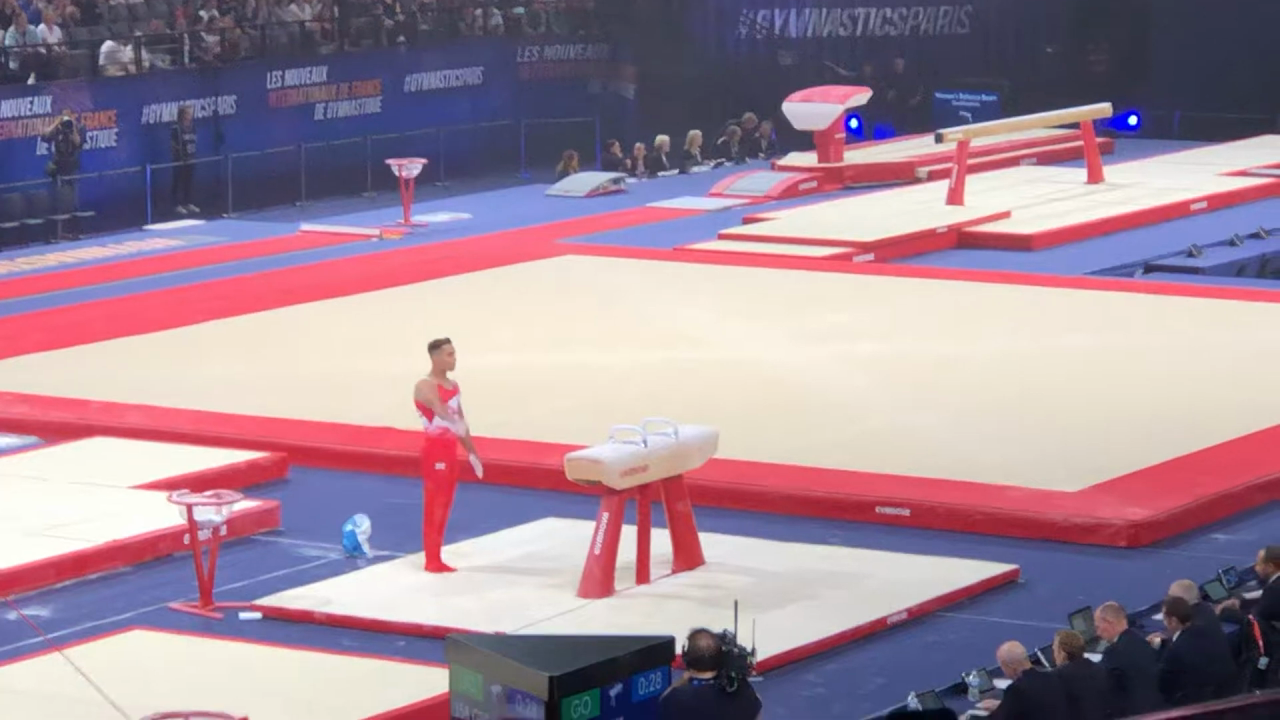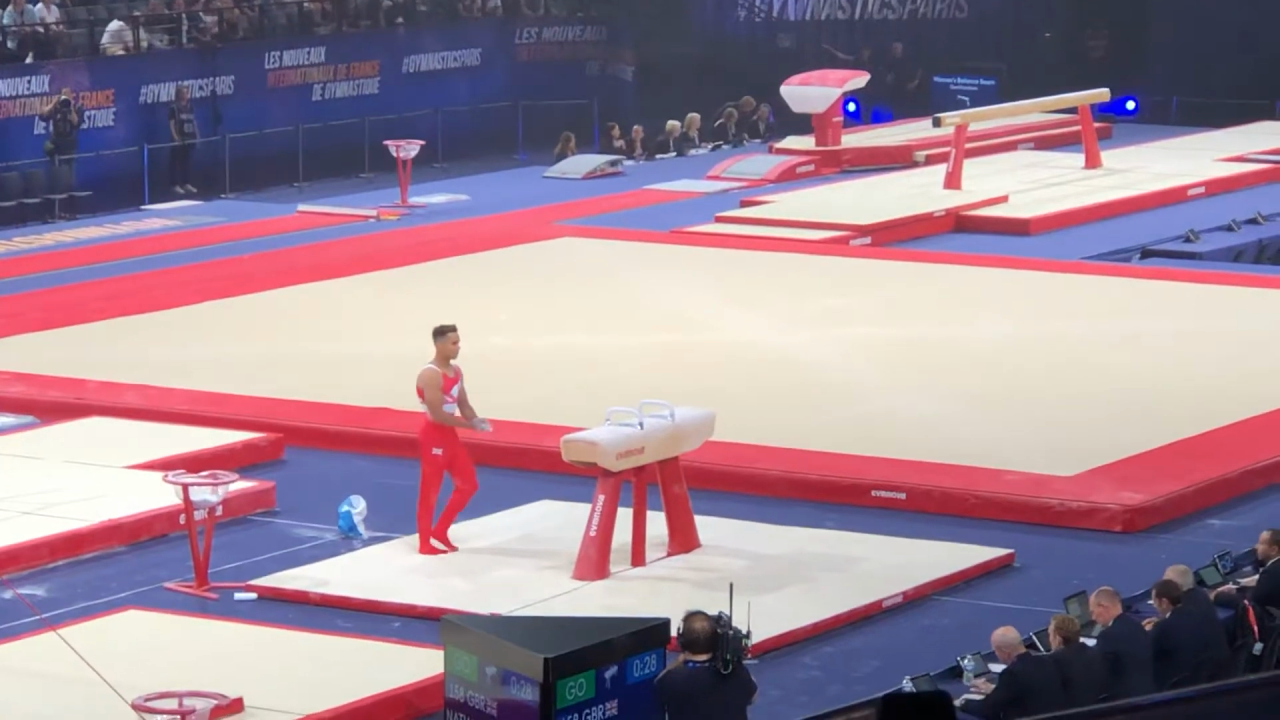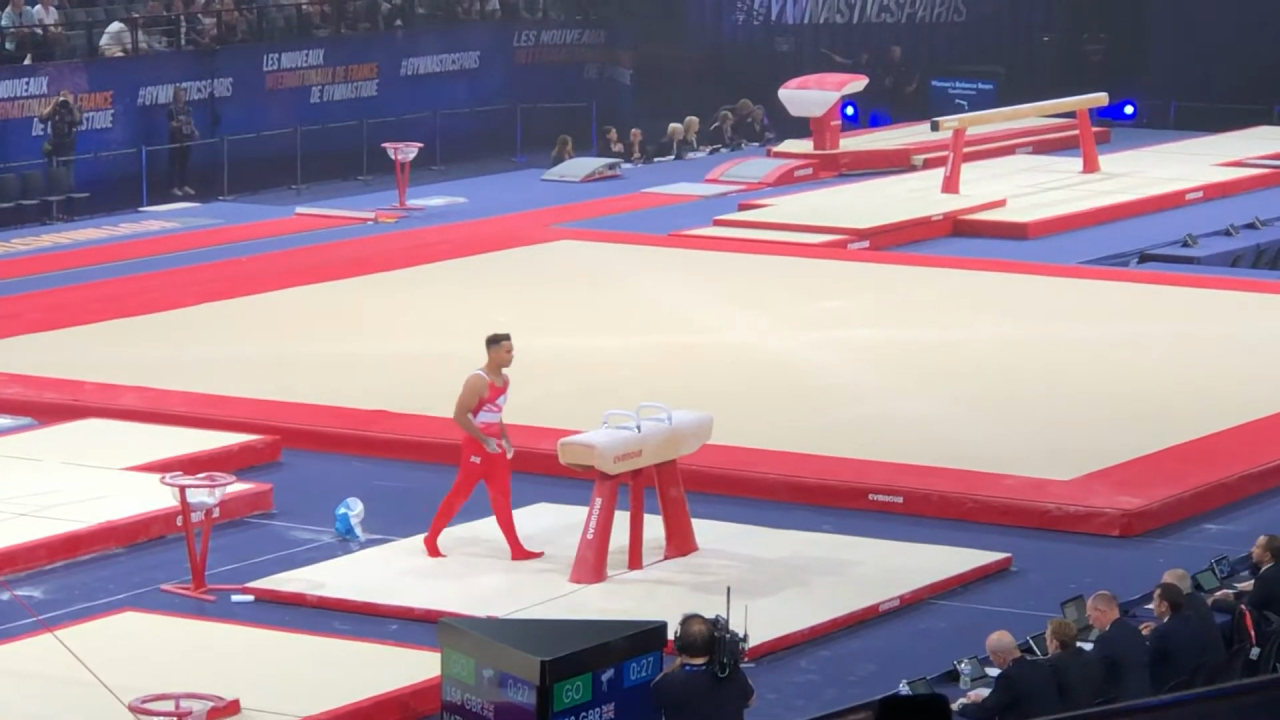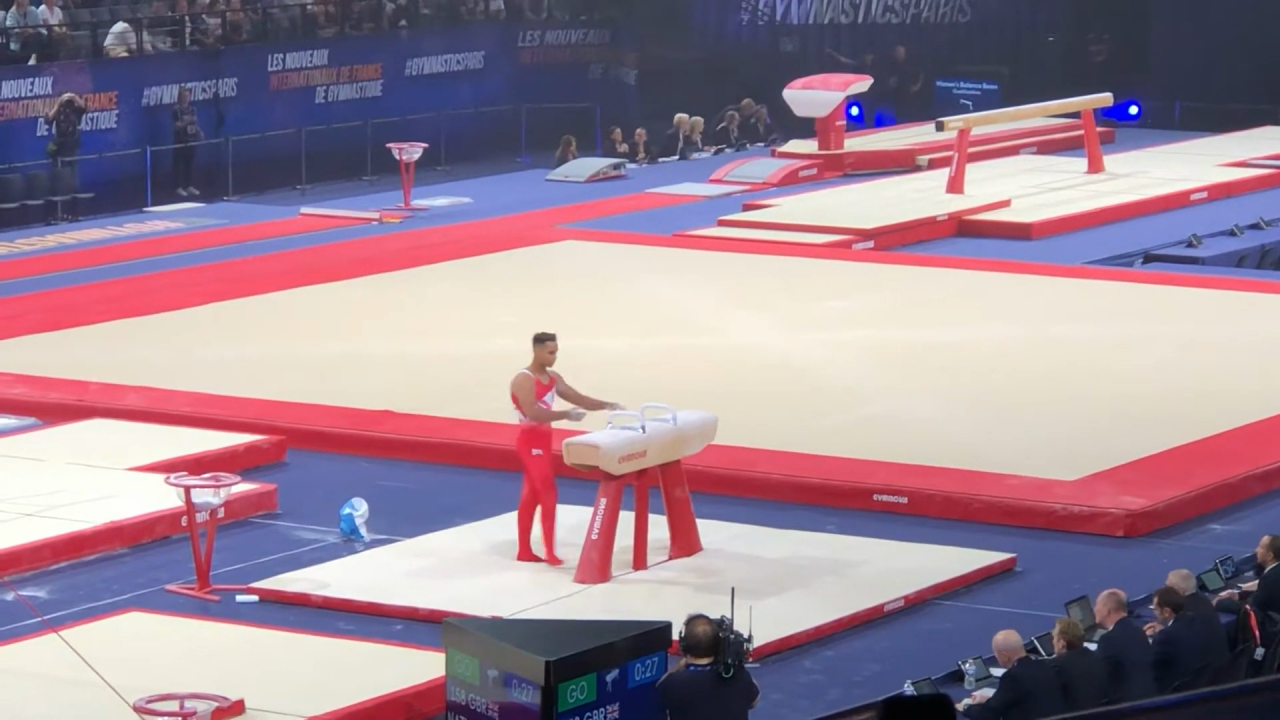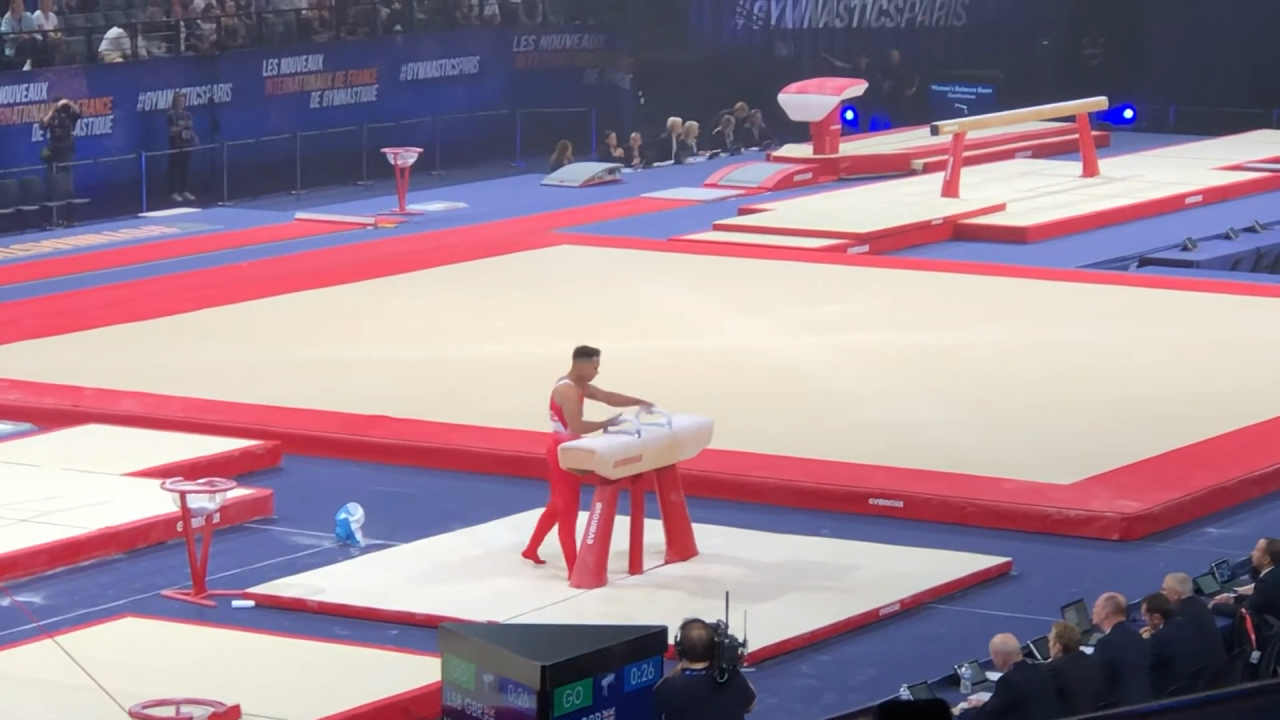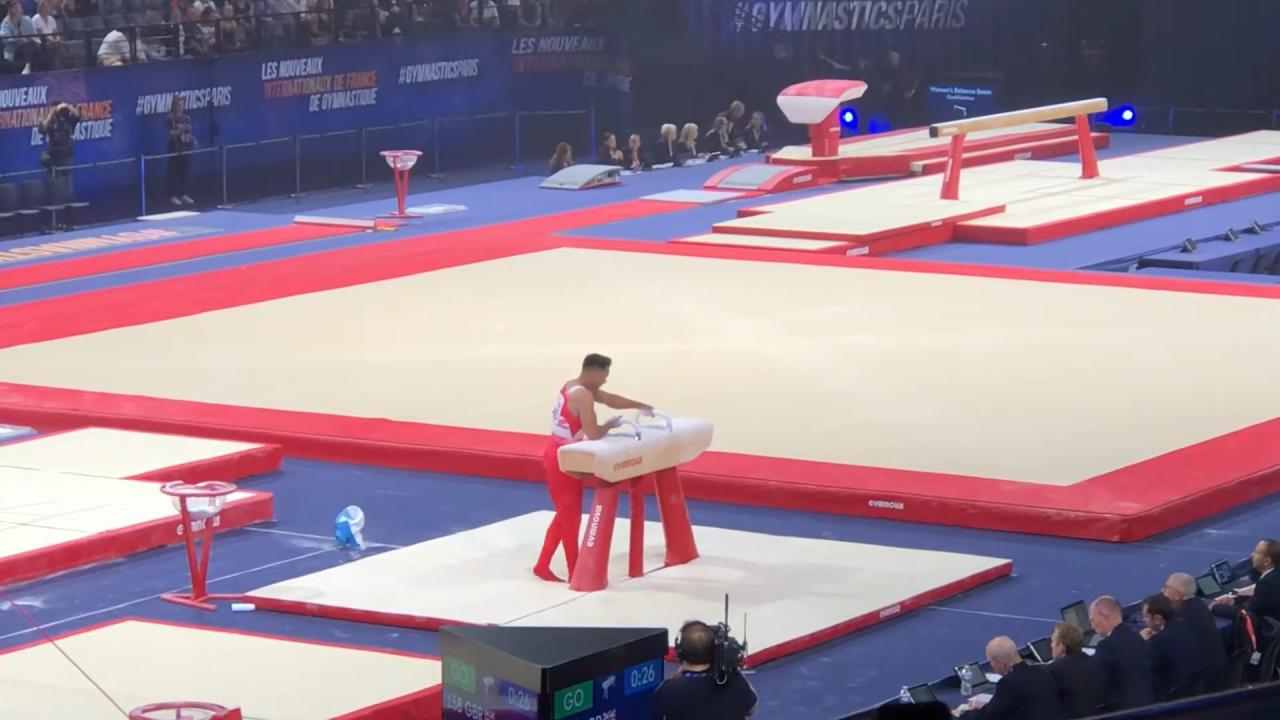
dt=0.5s
person 1, frame 1
left shoulder: (454, 386)
right shoulder: (426, 386)
right elbow: (434, 406)
left wrist: (472, 452)
right wrist: (452, 423)
left hip: (450, 451)
right hip: (435, 451)
left knee: (444, 507)
right knee: (434, 507)
left ankle: (437, 558)
right ankle: (431, 560)
person 1, frame 2
left shoulder: (456, 371)
right shoulder: (430, 375)
left elbow: (463, 404)
right elbow: (437, 415)
left wrist: (478, 421)
right wrist: (472, 425)
left hip: (451, 436)
right hip: (434, 437)
left knee: (469, 484)
right knee: (430, 490)
left ankle: (440, 530)
right ankle: (425, 542)
person 1, frame 3
left shoulder: (504, 379)
right shoulder: (477, 381)
right elbow: (459, 416)
left wrist: (505, 438)
right wrist: (483, 440)
left hip: (495, 445)
right hip: (477, 447)
left knee: (503, 497)
right knee: (459, 496)
left ankle: (517, 549)
right ankle: (431, 538)
person 1, frame 4
left shoulder: (553, 378)
right shoulder: (523, 380)
left elbow: (577, 398)
right elbow: (531, 413)
left wrist: (607, 405)
right wrist: (565, 415)
left hip: (544, 441)
right hip: (530, 442)
left knee: (531, 497)
right knee: (548, 495)
left ankle: (524, 551)
right ankle: (550, 552)
person 1, frame 5
left shoulder: (579, 386)
right shoulder: (567, 390)
left elbow: (608, 397)
right elbow: (577, 427)
left wrist: (639, 402)
right wrist: (607, 423)
left knee: (557, 506)
right knee: (568, 511)
left ankle: (531, 549)
right ankle: (574, 569)
person 1, frame 6
left shoulder: (571, 386)
right shoulder: (583, 396)
left elbow: (609, 399)
right elbow: (593, 434)
left wrist: (640, 406)
right wrist: (610, 425)
left hip: (553, 454)
left knee: (565, 513)
right knee: (571, 516)
left ankle: (542, 565)
right ankle: (575, 572)
